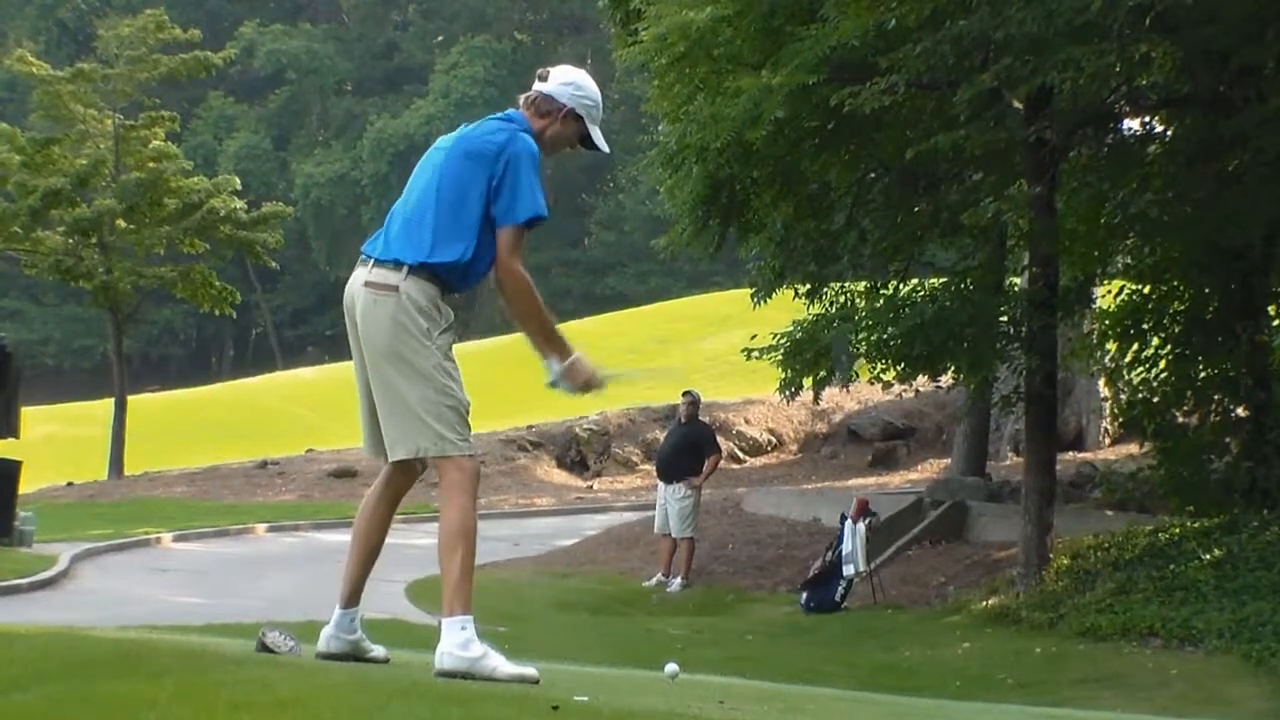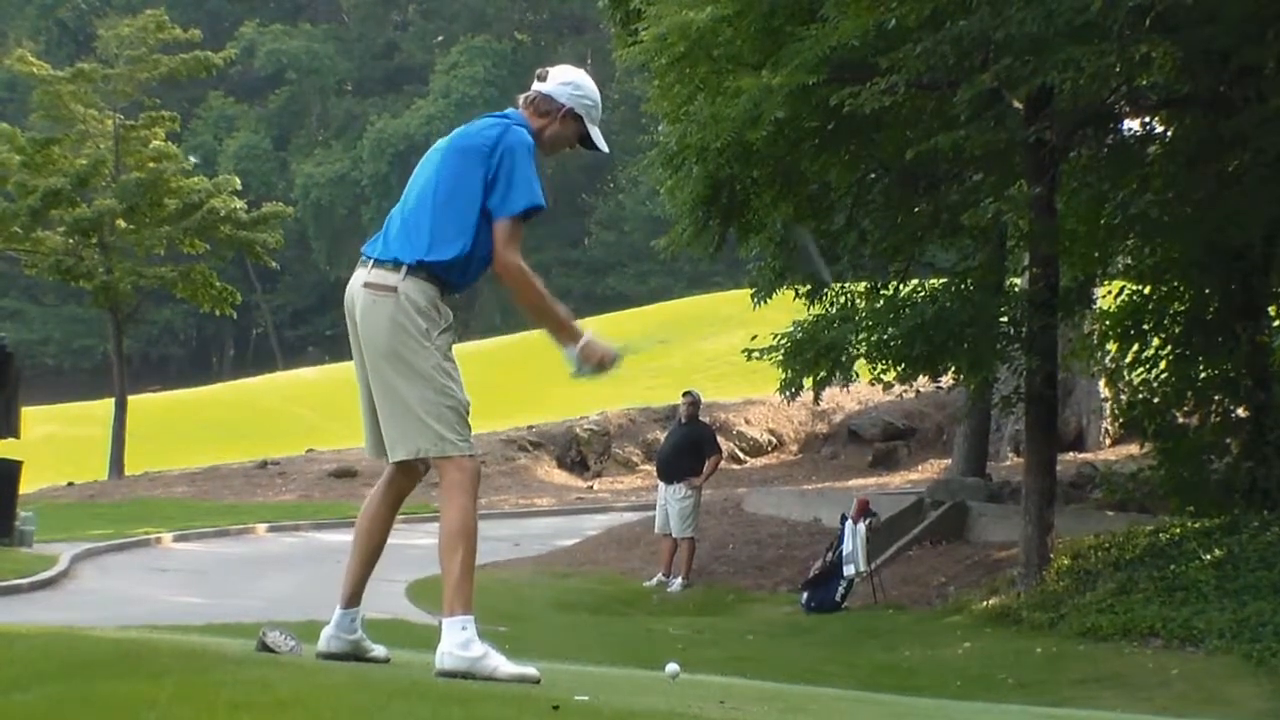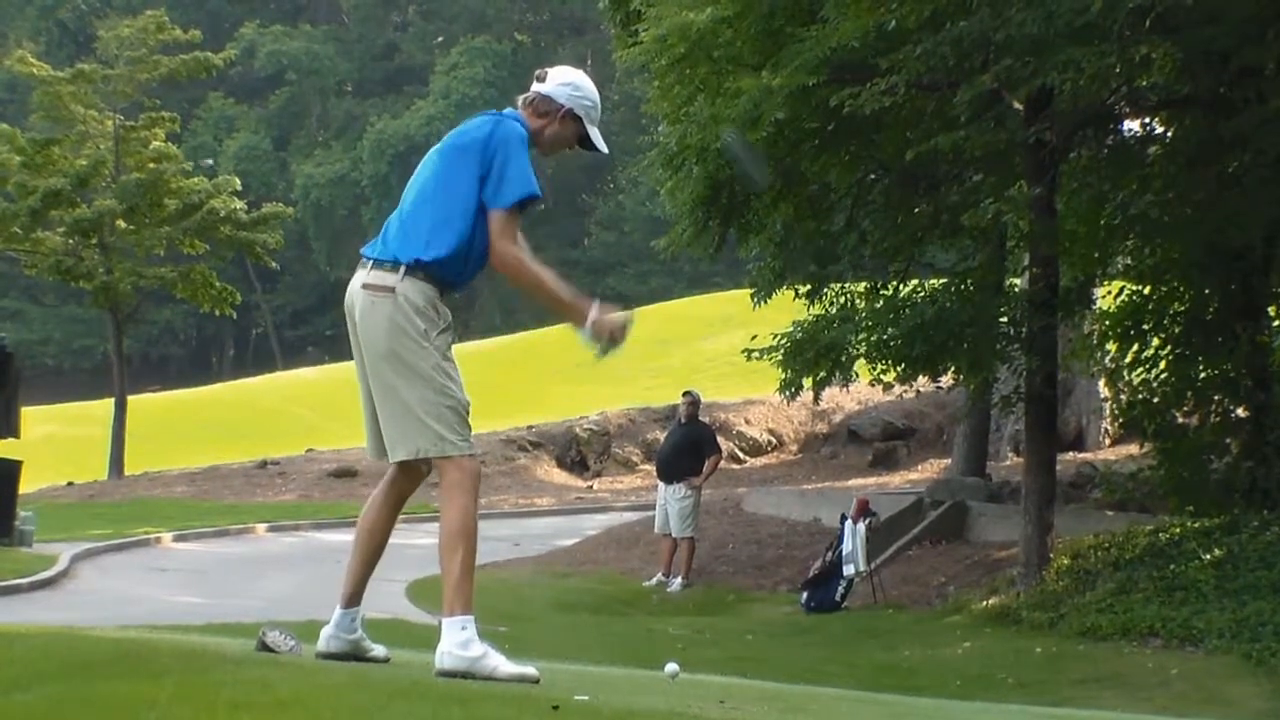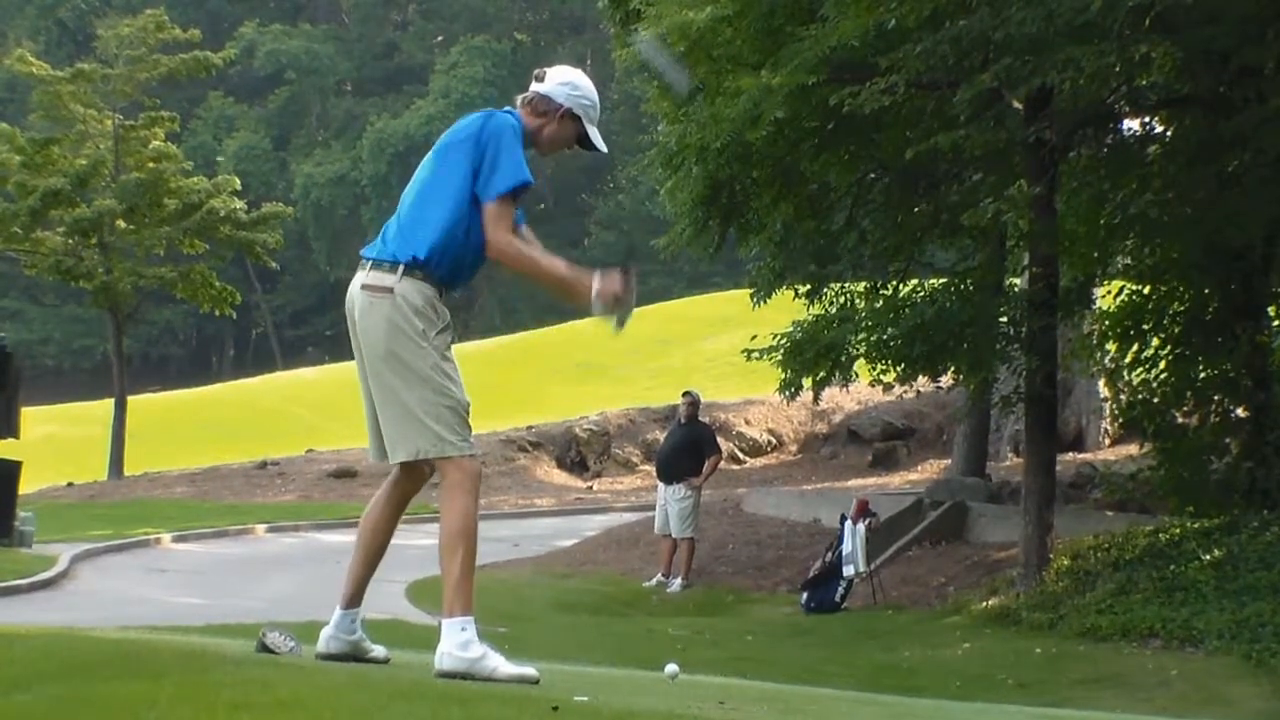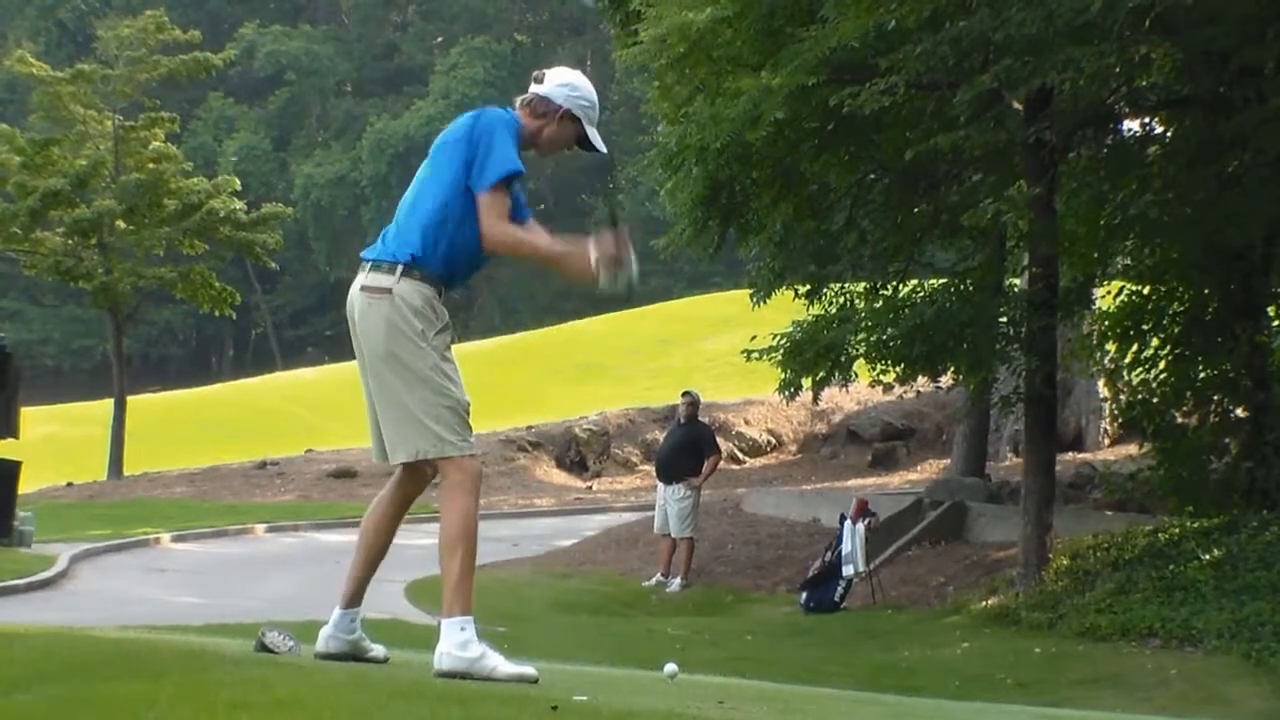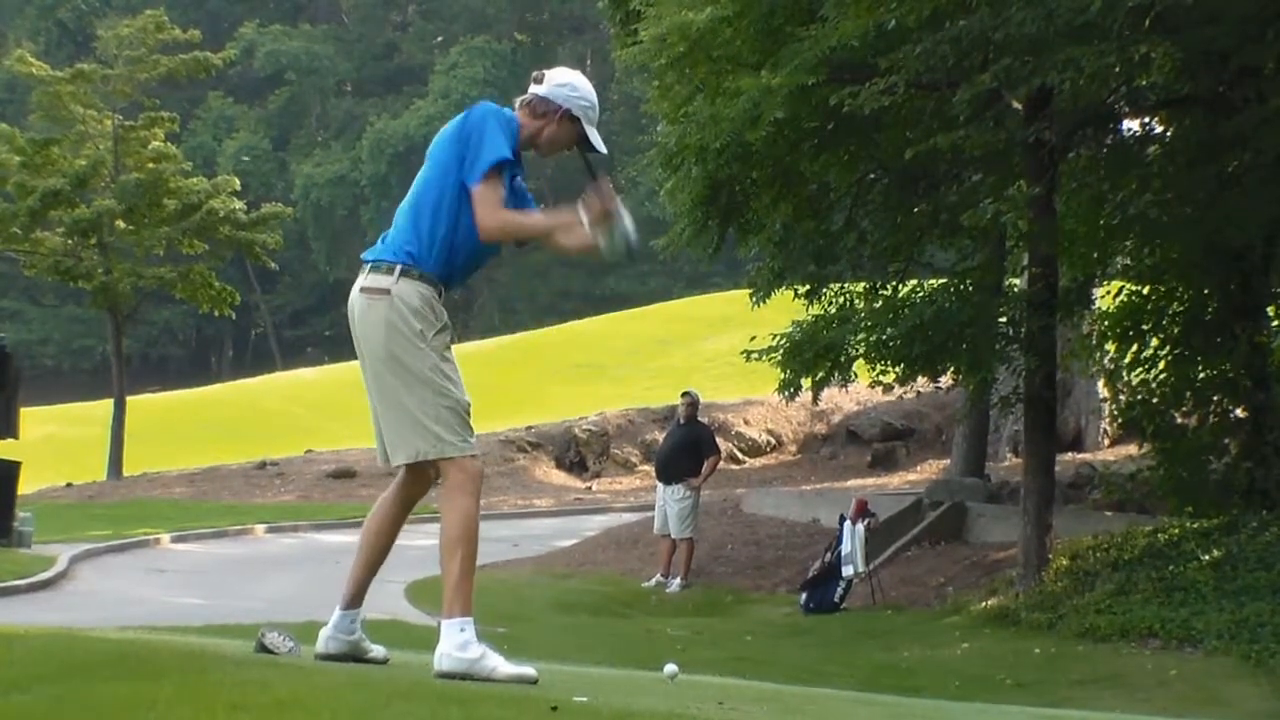
dt=0.3s
person 1, frame 1
left shoulder: (473, 136)
right shoulder: (517, 147)
left elbow: (491, 267)
right elbow: (509, 270)
left wrist: (546, 356)
right wrist: (565, 358)
left hip: (371, 289)
right hip: (405, 299)
left knee: (401, 467)
right knee: (458, 468)
left ankle: (342, 625)
right ankle: (458, 640)
person 1, frame 2
left shoulder: (477, 135)
right shoulder: (512, 140)
left elbow: (493, 256)
right elbow: (507, 262)
left wrist: (565, 333)
right wrist: (577, 340)
left hip: (374, 291)
right hip: (405, 299)
left knee: (404, 467)
right knee: (458, 468)
left ankle: (344, 625)
right ankle: (459, 640)
person 1, frame 3
left shoulder: (480, 137)
right shoulder: (507, 136)
left elbow: (518, 258)
right elbow: (504, 254)
left wrist: (585, 311)
right wrist: (587, 316)
left hip: (377, 293)
right hip: (403, 298)
left knee: (407, 468)
right knee: (459, 467)
left ankle: (343, 624)
right ankle: (459, 639)
person 1, frame 4
left shoulder: (484, 137)
right shoulder: (499, 129)
left elbow: (530, 251)
right elbow: (500, 245)
left wrist: (593, 283)
right wrist: (592, 290)
left hip: (381, 295)
right hip: (402, 298)
left knee: (410, 469)
right knee: (459, 468)
left ankle: (343, 626)
right ankle: (458, 640)
person 1, frame 5
left shoulder: (498, 161)
right shoulder: (492, 124)
left elbow: (543, 246)
right elbow: (497, 234)
left wrist: (597, 255)
right wrist: (591, 251)
left hip: (389, 298)
right hip: (400, 298)
left knee: (413, 471)
right knee: (459, 467)
left ankle: (342, 624)
right ankle: (458, 640)
person 1, frame 6
left shoulder: (504, 164)
right shoulder: (487, 119)
left elbow: (558, 238)
right elbow: (490, 224)
left wrist: (593, 220)
right wrist: (579, 216)
left hip: (390, 300)
right hip: (400, 298)
left knee: (418, 472)
right knee: (461, 469)
left ankle: (343, 625)
right ankle: (458, 641)
person 2, frame 1
left shoulder: (702, 430)
right shoulder: (676, 425)
left elbow: (715, 456)
left wrist: (700, 479)
right wrist: (661, 480)
left hip: (683, 489)
right hip: (664, 486)
left knee: (684, 534)
right knee: (665, 532)
left ankle: (683, 577)
right ankle: (664, 574)
person 2, frame 2
left shoulder: (702, 430)
right shoulder: (677, 426)
left elbow: (716, 456)
left wrist: (701, 479)
right wrist: (662, 480)
left hip: (683, 489)
right hip: (665, 486)
left knee: (684, 534)
right knee: (666, 532)
left ankle: (684, 578)
right ankle: (665, 574)
person 2, frame 3
left shoulder: (702, 430)
right shoulder: (676, 426)
left elbow: (716, 456)
left wrist: (701, 479)
right wrist: (661, 479)
left hip: (683, 489)
right hip: (665, 486)
left knee: (684, 534)
right knee: (666, 532)
left ankle: (683, 577)
right ankle: (664, 574)
person 2, frame 4
left shoulder: (702, 430)
right shoulder: (676, 426)
left elbow: (715, 456)
left wrist: (700, 479)
right wrist: (661, 481)
left hip: (683, 489)
right hip: (664, 486)
left knee: (684, 534)
right knee: (665, 532)
left ankle: (683, 578)
right ankle: (664, 574)
person 2, frame 5
left shoulder: (701, 430)
right shoulder: (676, 426)
left elbow: (715, 456)
left wrist: (700, 479)
right wrist: (660, 479)
left hip: (682, 489)
right hip: (664, 486)
left knee: (683, 534)
right knee: (665, 532)
left ankle: (682, 578)
right ankle: (663, 574)
person 2, frame 6
left shoulder: (701, 431)
right shoulder: (675, 426)
left elbow: (714, 457)
left wrist: (699, 480)
right wrist: (660, 481)
left hip: (682, 490)
right hip: (664, 486)
left knee: (683, 535)
right knee: (664, 533)
left ankle: (682, 578)
right ankle: (663, 575)
